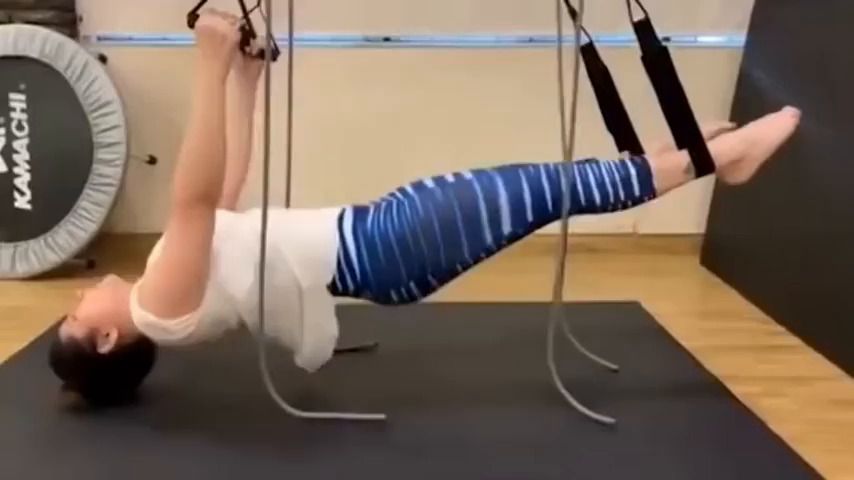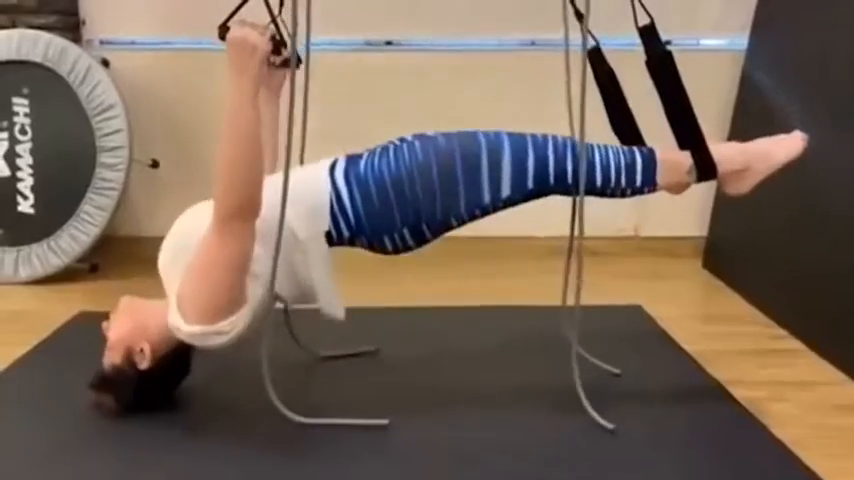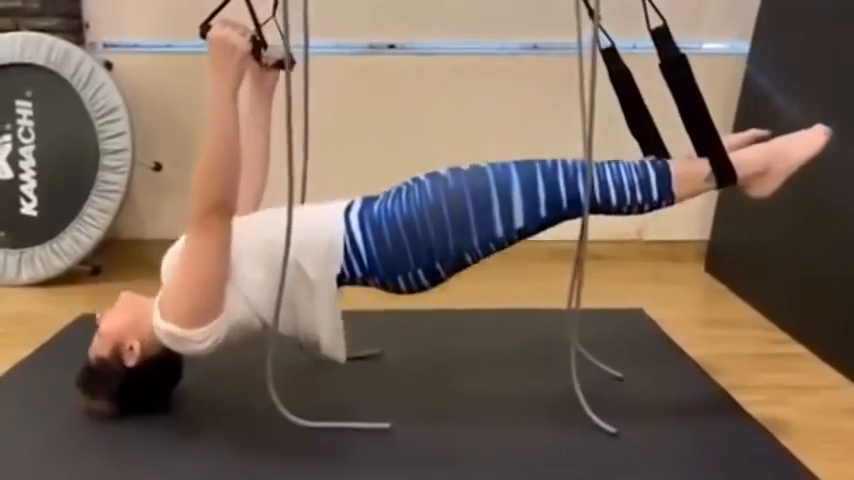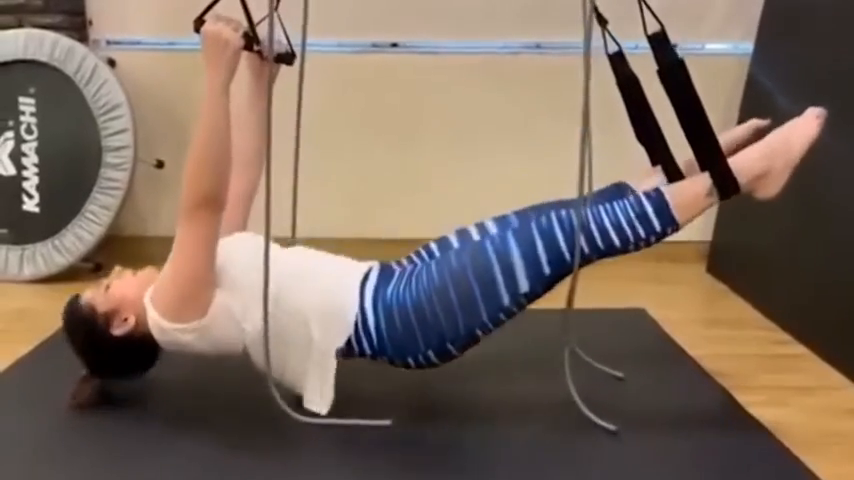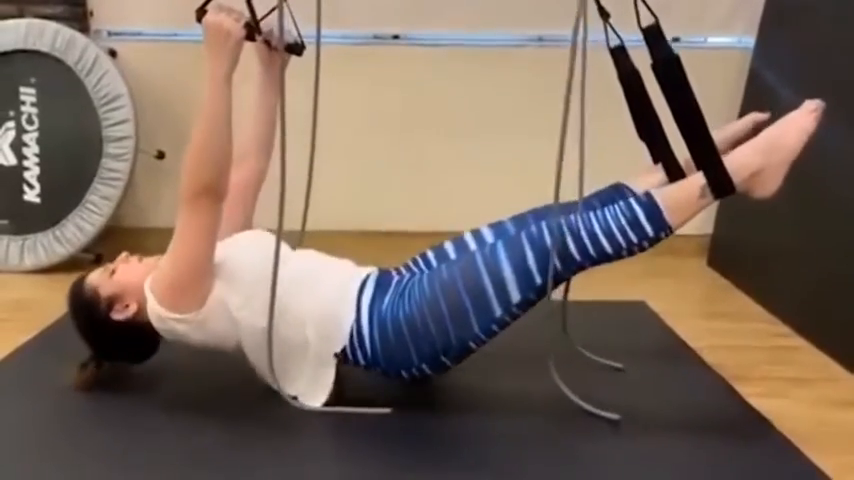
dt=0.4s
person 1, frame 1
left shoulder: (159, 293)
right shoulder: (161, 312)
left elbow: (226, 195)
right elbow: (196, 199)
left wrist: (245, 81)
right wrist: (210, 67)
left hip: (363, 242)
right hip: (374, 252)
left knee: (544, 185)
right knee: (549, 188)
left ankle: (696, 154)
right ankle: (713, 157)
person 1, frame 2
left shoulder: (181, 273)
right shoulder: (198, 316)
left elbow: (256, 192)
right elbow: (238, 211)
left wrist: (269, 91)
right wrist: (243, 78)
left hip: (362, 189)
right hip: (373, 198)
left knee: (546, 163)
right knee: (550, 163)
left ankle: (693, 160)
right ankle: (712, 164)
person 1, frame 3
left shoulder: (180, 275)
right shoulder: (183, 319)
left elbow: (242, 197)
right elbow: (214, 207)
left wrist: (259, 91)
right wrist: (223, 78)
left hip: (377, 232)
right hip: (383, 244)
left knee: (560, 183)
right knee: (562, 185)
left ankle: (705, 162)
right ankle: (738, 167)
person 1, frame 4
left shoulder: (205, 273)
right shoulder: (176, 311)
left elbow: (240, 184)
right elbow: (202, 198)
left wrist: (260, 84)
right wrist: (216, 74)
left hip: (391, 295)
right hip: (395, 321)
left knee: (558, 222)
right knee: (569, 232)
left ankle: (698, 168)
right ankle: (742, 172)
person 1, frame 5
left shoulder: (201, 270)
right shoulder: (171, 302)
left elbow: (244, 176)
right elbow: (202, 191)
left wrist: (272, 78)
right wrist: (218, 65)
left hip: (386, 300)
right hip: (392, 326)
left knee: (556, 225)
right knee: (557, 239)
left ankle: (699, 163)
right ankle: (736, 174)
